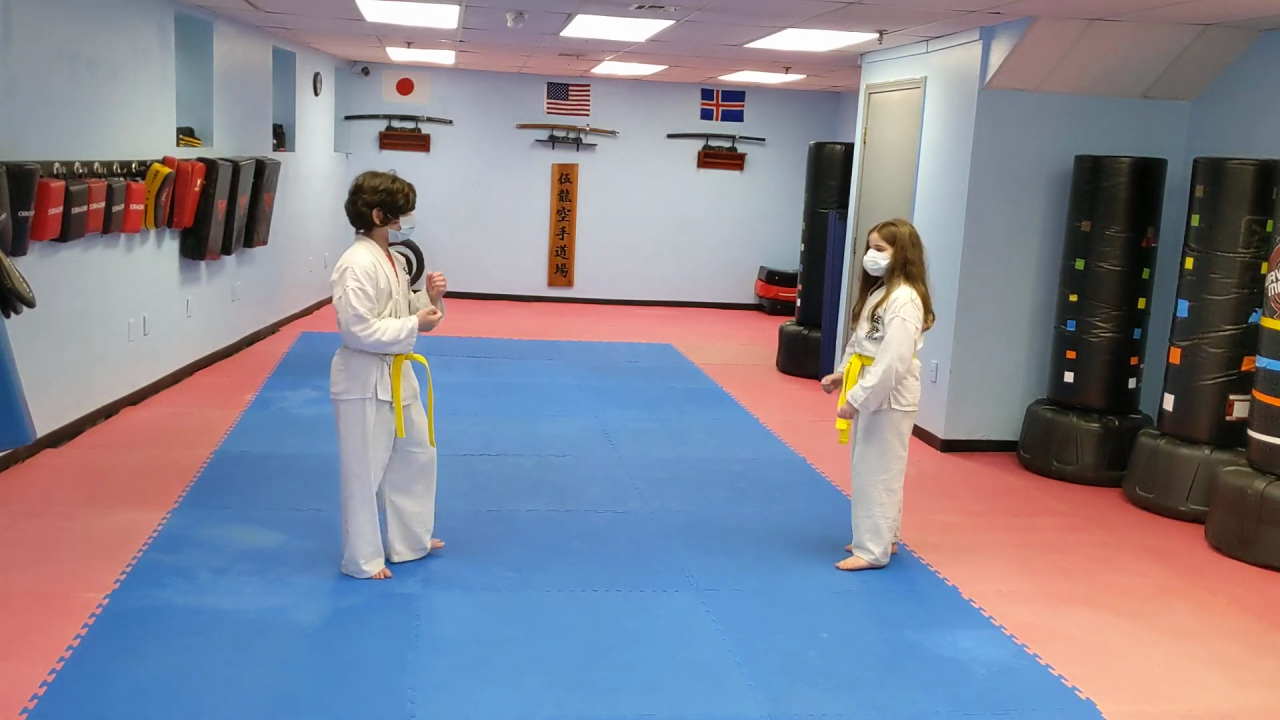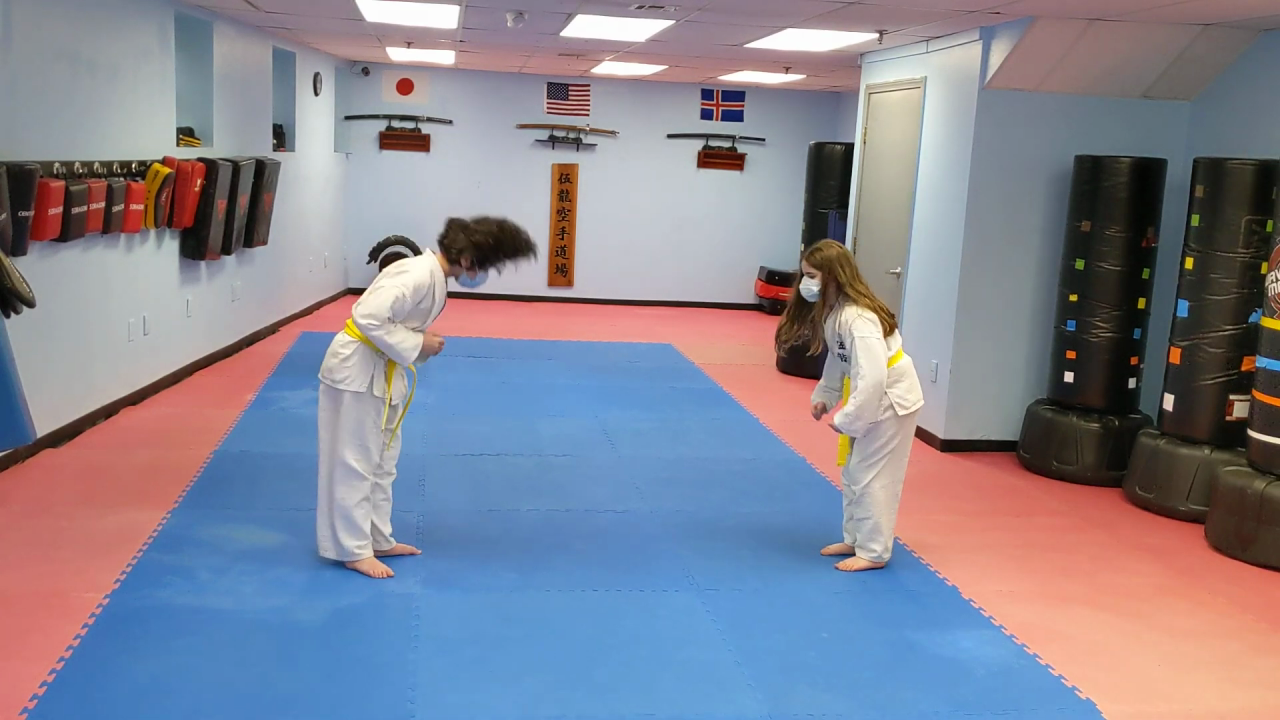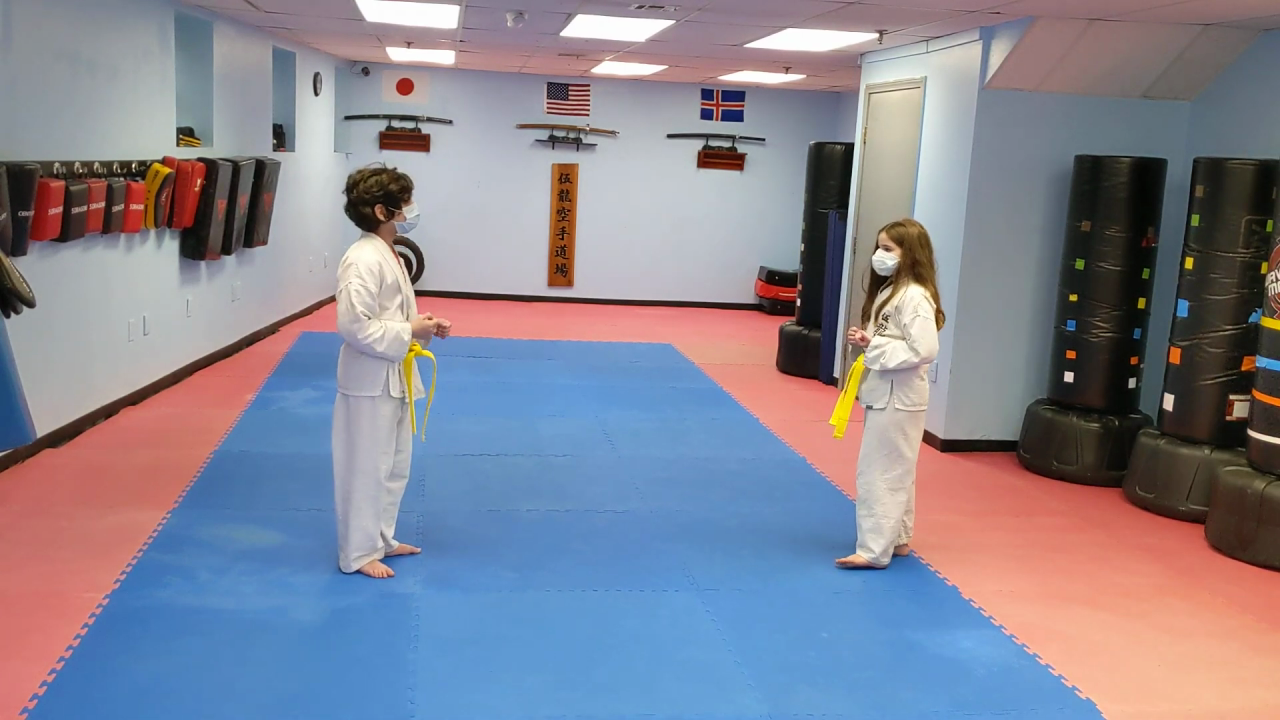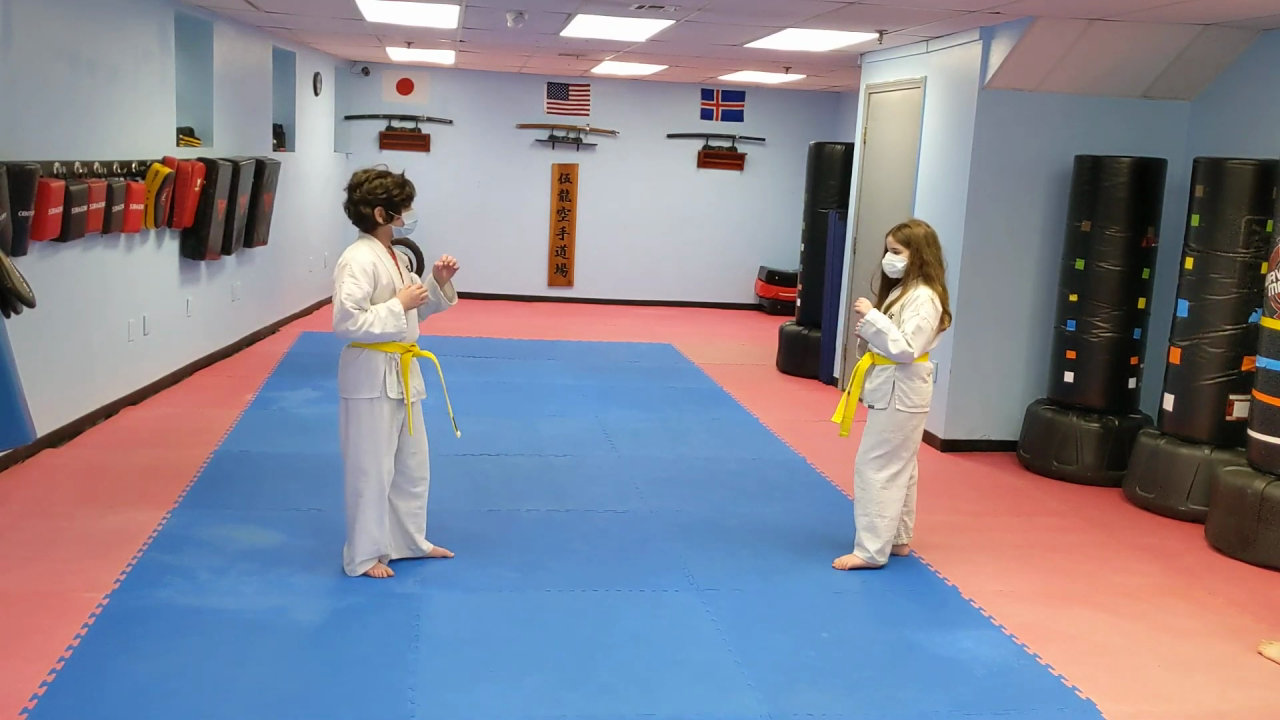
dt=1s
person 1, frame 1
left shoulder: (391, 259)
right shoulder: (358, 264)
right elbow: (359, 331)
left wrist: (427, 300)
right wrist: (415, 325)
left hip: (395, 375)
right hip: (365, 380)
left knee: (417, 457)
right knee: (364, 471)
left ankle: (410, 540)
right ankle: (362, 559)
person 1, frame 2
left shoulder: (434, 275)
right shoulder: (419, 275)
right elbow: (369, 318)
left wrist: (424, 342)
right wrist: (417, 344)
left hip: (383, 368)
right hip: (357, 368)
left knee: (382, 462)
right knee: (355, 462)
left ankle: (378, 538)
right ankle: (353, 549)
person 1, frame 3
left shoulder: (389, 255)
right shoulder: (363, 260)
right elbow: (354, 327)
left wrist: (424, 327)
right wrist: (409, 332)
left hip: (394, 374)
right hip: (370, 377)
left knee: (394, 463)
right knee: (366, 465)
left ankle: (379, 539)
right ankle: (359, 552)
person 1, frame 4
left shoulder: (393, 257)
right shoulder: (358, 260)
left elbow: (417, 309)
right elbow: (347, 322)
left wrist: (438, 283)
right wrist: (400, 304)
left hip: (401, 373)
right hip: (371, 375)
left knee: (412, 463)
right knee: (371, 468)
left ankle: (407, 540)
right ankle: (364, 555)
person 2, frame 1
left shoulder: (905, 301)
right shoulder: (878, 291)
left elbow: (892, 362)
left wrist: (855, 397)
right wrist: (842, 375)
left hip: (889, 397)
right hip: (871, 393)
left knee: (878, 473)
right knee: (868, 471)
left ankle: (873, 550)
right ankle: (881, 537)
person 2, frame 2
left shoulder: (858, 318)
right shoulder: (831, 309)
left elbow: (872, 378)
right elbow: (838, 361)
left wrist: (845, 420)
right wrist: (825, 398)
left hip: (891, 399)
right hip: (869, 399)
left knee: (872, 477)
right knee: (855, 474)
left ankle: (873, 551)
right ankle: (855, 539)
person 2, frame 3
left shoulder: (915, 298)
right shoulder: (887, 290)
left elbow: (924, 351)
left wrist: (875, 347)
right wrist: (864, 340)
left hip: (899, 396)
right hip: (882, 392)
left knee: (879, 473)
right knee: (894, 471)
left ankle: (874, 550)
right ankle: (896, 539)
person 2, frame 4
left shoulder: (924, 298)
right shoulder: (900, 290)
left elbow: (906, 348)
left wrist: (871, 318)
right wrist: (866, 326)
left hip: (900, 393)
right hip: (890, 391)
left knee: (875, 470)
right knee: (897, 470)
left ankle: (871, 549)
right ankle: (896, 539)
